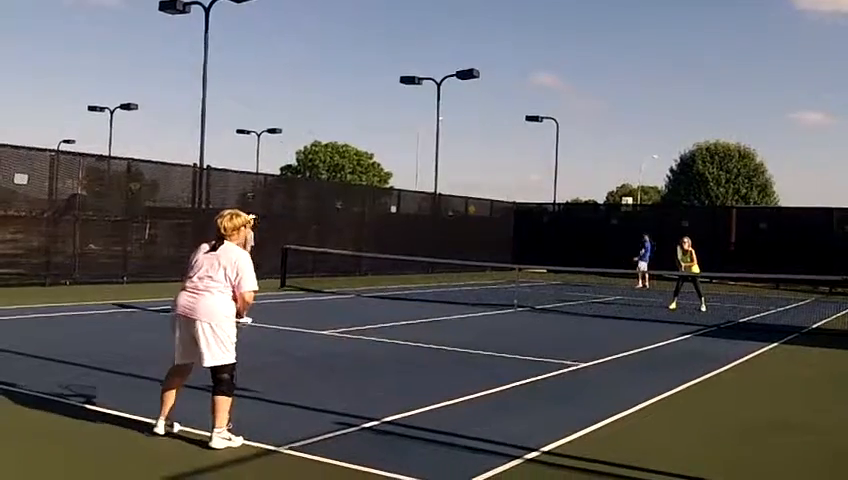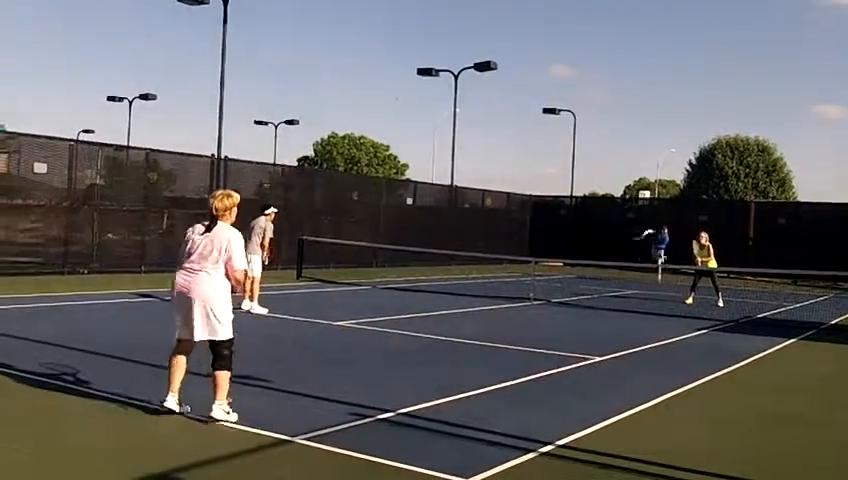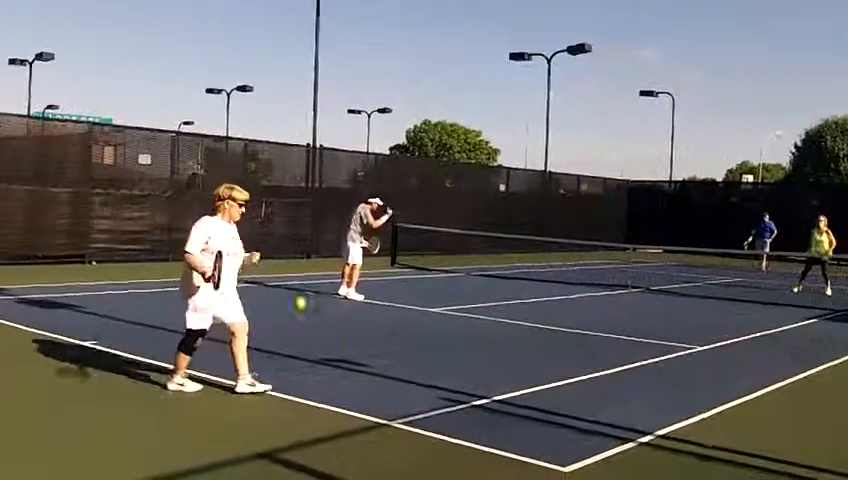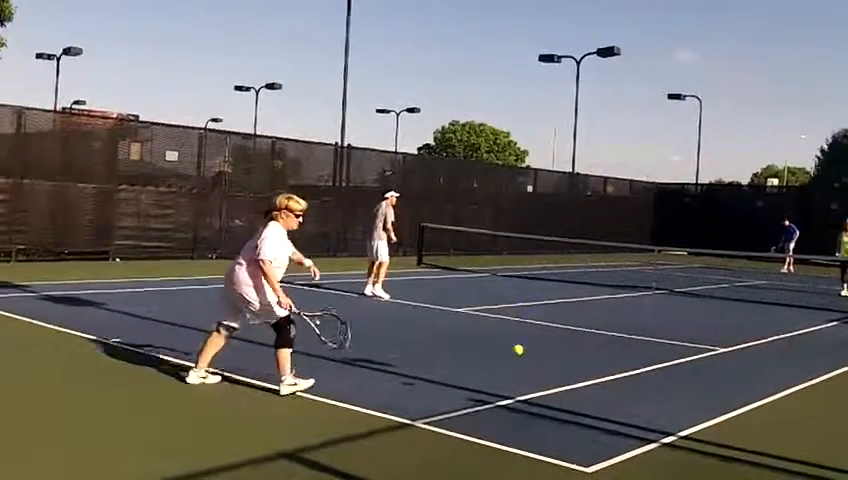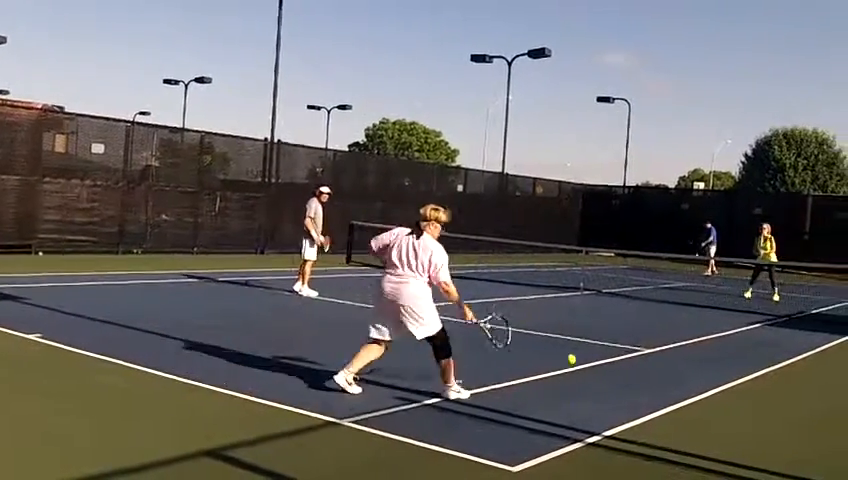
dt=1s
person 1, frame 1
left shoulder: (202, 250)
right shoulder: (240, 256)
right elbow: (246, 296)
right wrist: (241, 312)
left hip: (184, 307)
right hip: (213, 315)
left knee: (180, 366)
right knee: (224, 374)
left ankle: (162, 421)
right ankle: (220, 433)
person 1, frame 2
left shoulder: (194, 230)
right shoulder: (232, 235)
left elbow: (183, 260)
right elbow: (237, 275)
right wrist: (236, 287)
left hip: (184, 288)
right hip: (210, 294)
left knee: (183, 344)
right knee: (223, 349)
left ankle: (171, 396)
right ankle: (220, 405)
person 1, frame 3
left shoulder: (231, 227)
right shoulder: (205, 225)
right elbow: (189, 255)
left wrist: (248, 258)
right wrist: (204, 272)
left hip: (225, 289)
right hip: (202, 288)
left knee: (240, 328)
right knee: (196, 333)
left ankle: (244, 380)
right ankle: (177, 378)
person 1, frame 4
left shoulder: (278, 230)
right shoulder: (274, 233)
left elbow: (289, 251)
right elbow: (265, 264)
left wrist: (308, 263)
right wrist: (280, 295)
left hip: (240, 283)
right hip: (250, 285)
left knee: (225, 328)
right knee: (285, 326)
left ankle: (198, 372)
right ankle: (287, 380)
person 1, frame 5
left shoulder: (398, 233)
right shoulder: (436, 249)
left elbow: (373, 247)
right elbow: (445, 284)
right wrist: (463, 307)
left hip: (388, 291)
right hip: (412, 295)
left knee: (380, 341)
right knee: (439, 339)
left ankle: (345, 375)
right ankle: (450, 387)
